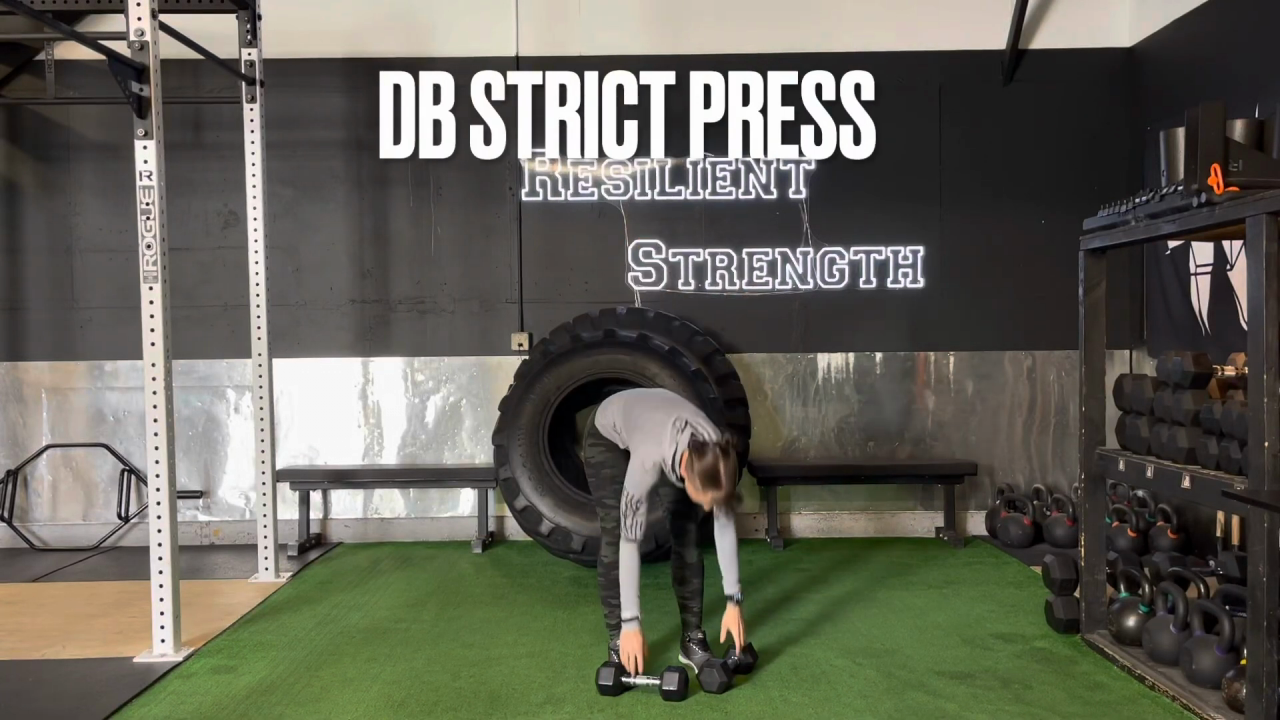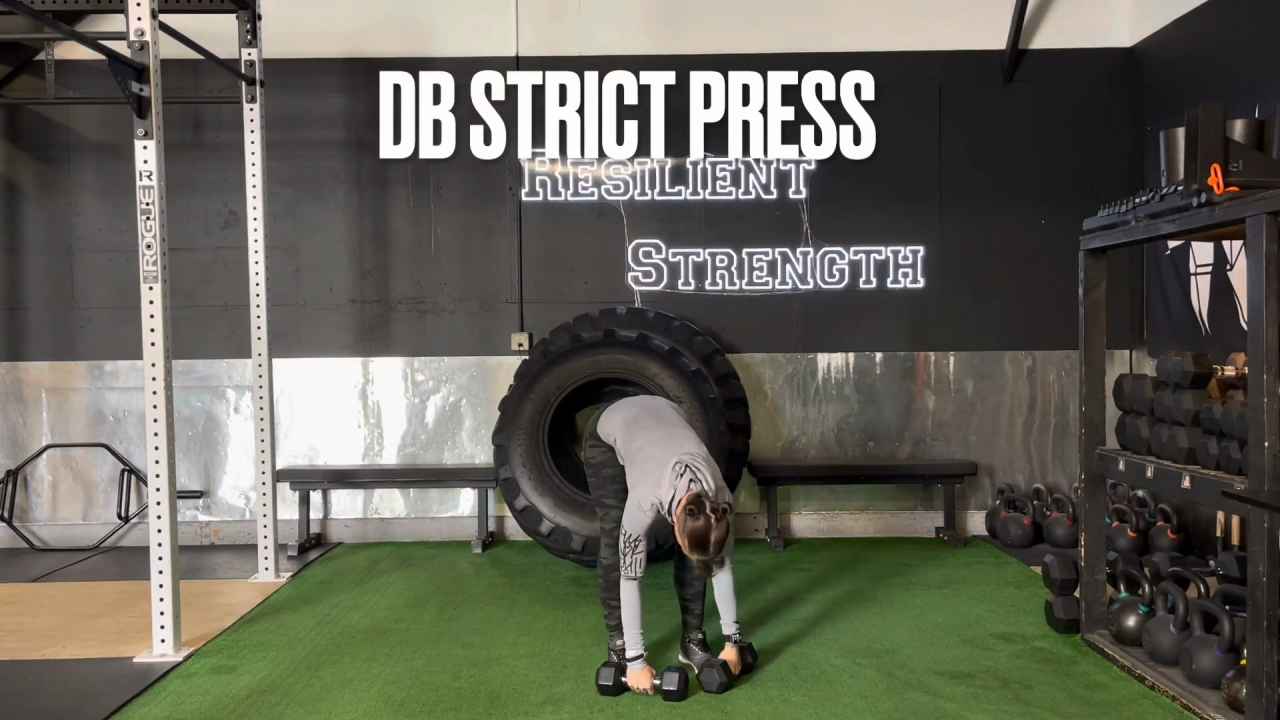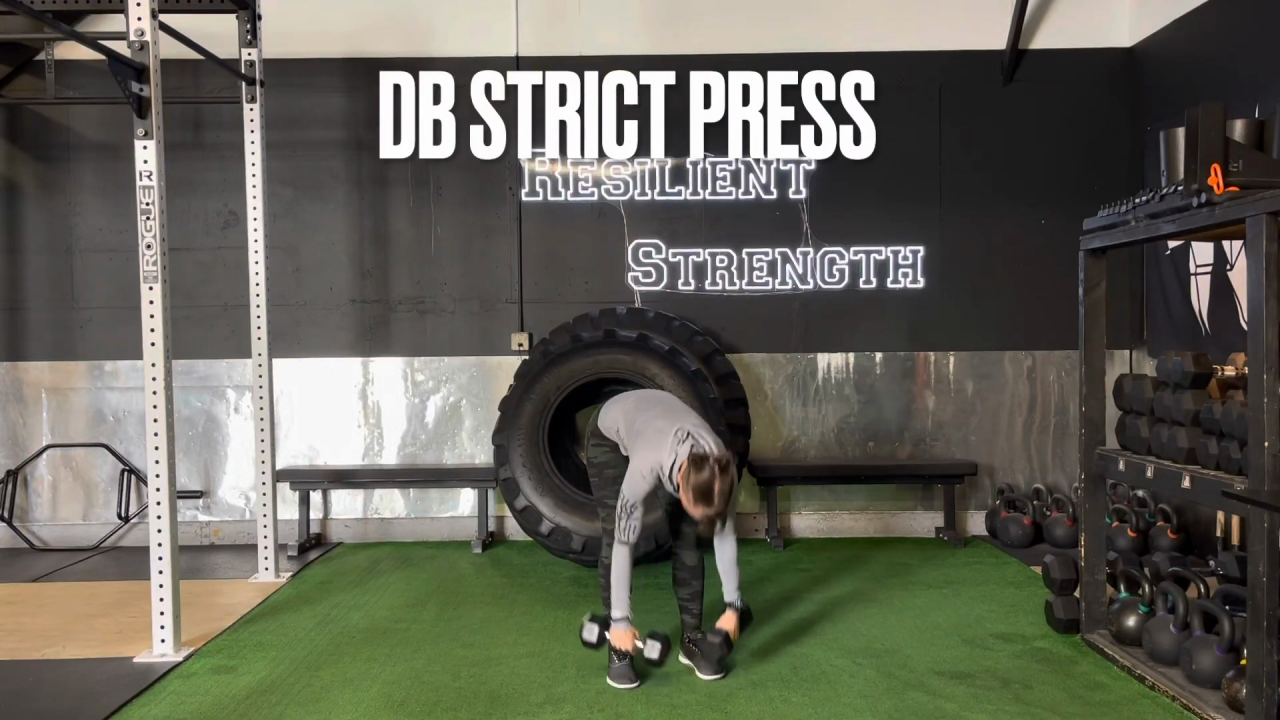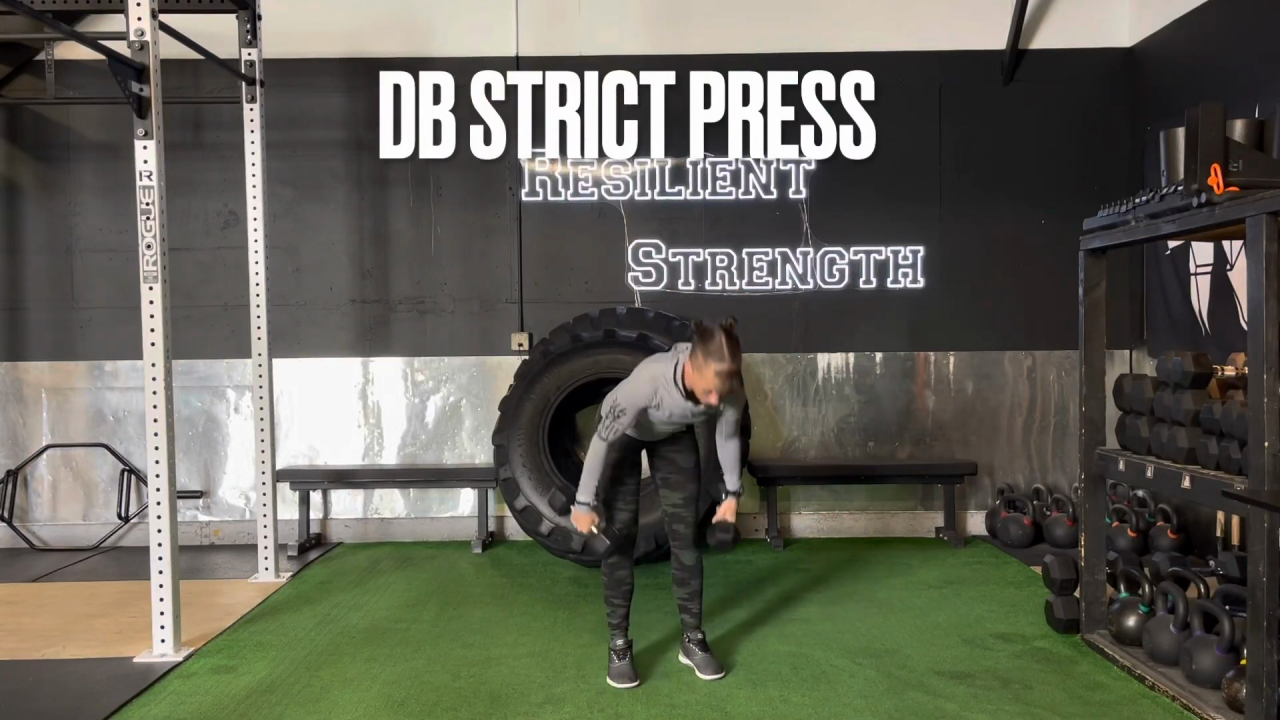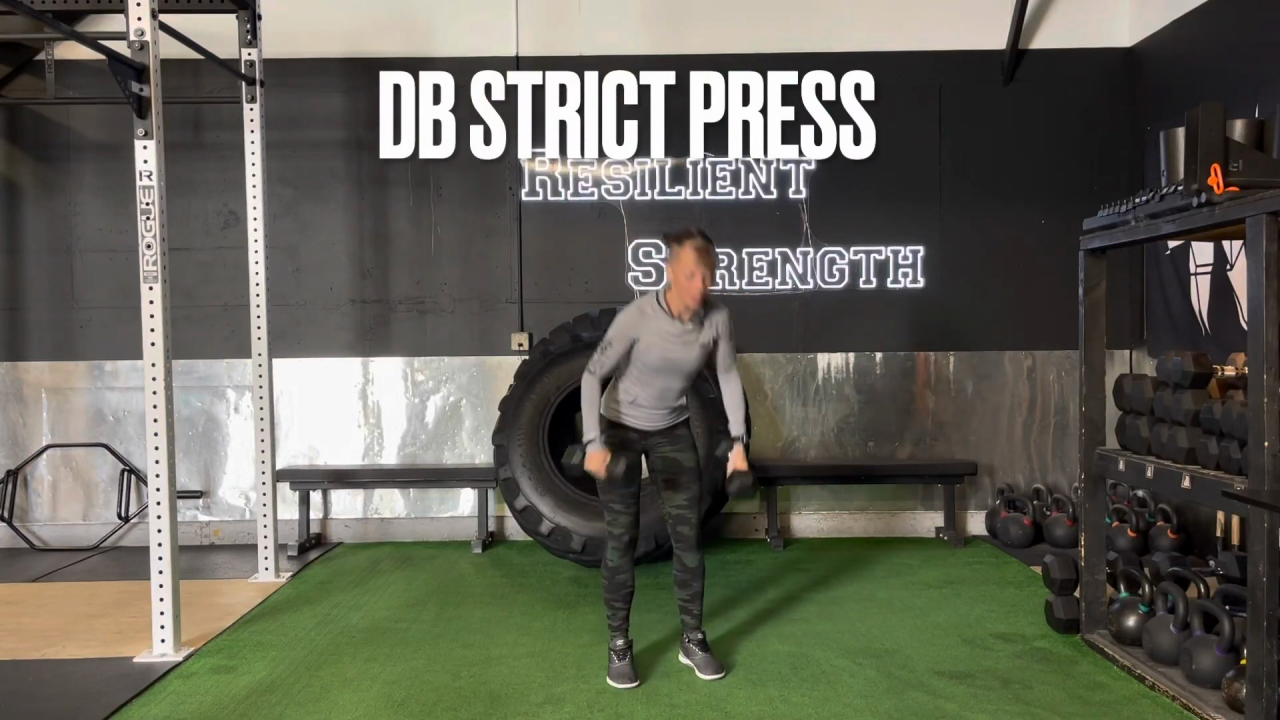
dt=0.3s
person 1, frame 1
left shoulder: (719, 462)
right shoulder: (651, 458)
left elbow: (725, 529)
right elbow: (629, 541)
left wrist: (733, 601)
right wrist: (630, 622)
right hip: (609, 434)
left knee: (686, 537)
right knee: (614, 534)
left ankle: (693, 637)
right ankle: (618, 643)
person 1, frame 2
left shoulder: (717, 501)
right shoulder: (647, 497)
left elbow: (722, 568)
right elbow: (630, 576)
left wrist: (732, 640)
right wrist: (636, 659)
right hip: (609, 433)
left knee: (700, 556)
right knee: (615, 538)
left ankle: (693, 638)
right ankle: (618, 645)
person 1, frame 3
left shoulder: (718, 470)
right shoulder: (647, 464)
left elbow: (725, 535)
right elbow: (623, 543)
left wrist: (731, 605)
right wrist: (620, 619)
right hip: (611, 433)
left knee: (687, 539)
right knee: (616, 538)
left ankle: (693, 640)
right ankle: (619, 647)
person 1, frame 4
left shoulder: (726, 387)
right shoulder: (650, 377)
left elbow: (728, 438)
right elbow: (603, 438)
left wrist: (731, 494)
right wrist: (584, 502)
left hip: (674, 437)
right hip: (626, 432)
left knee: (685, 534)
right knee: (621, 535)
left ankle: (693, 639)
right ankle: (619, 645)
person 1, frame 5
left shoulder: (717, 318)
right shoulder: (637, 316)
left elbow: (728, 376)
right elbow: (592, 376)
left wrist: (738, 439)
right wrist: (594, 440)
left hip: (673, 429)
right hip: (622, 428)
left knee: (687, 533)
right knee: (621, 536)
left ankle: (693, 639)
right ankle: (618, 645)
